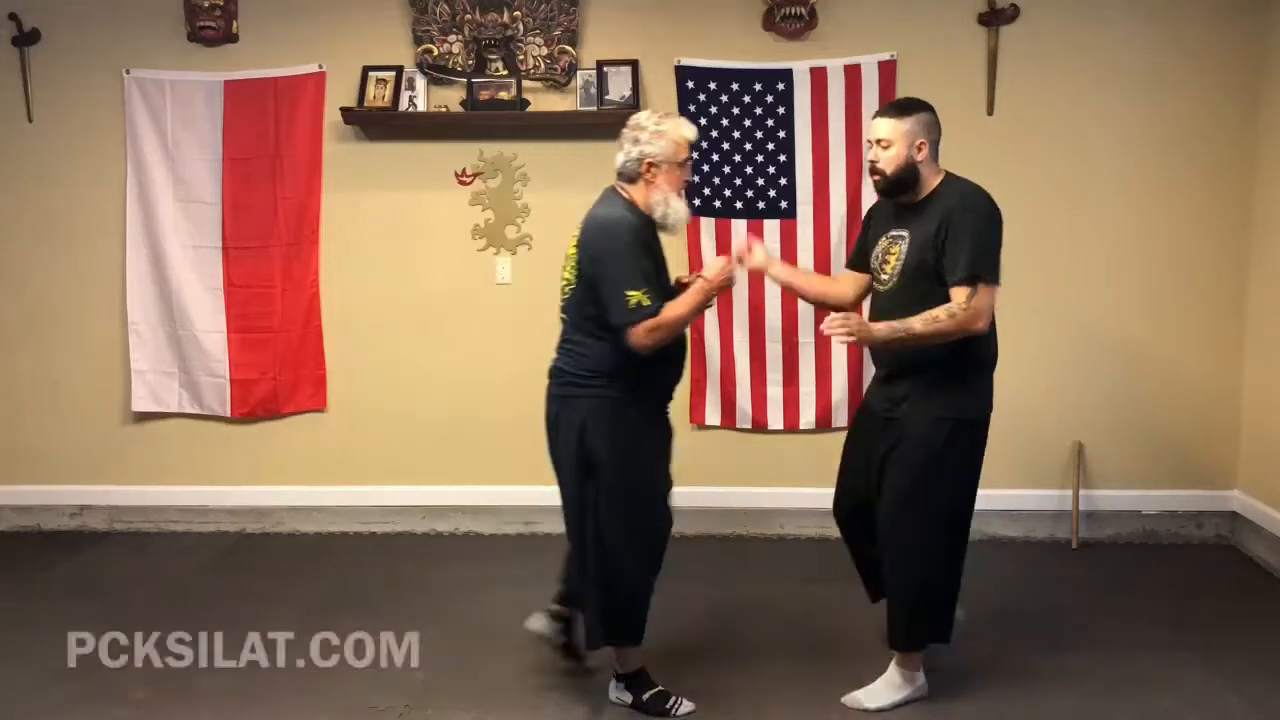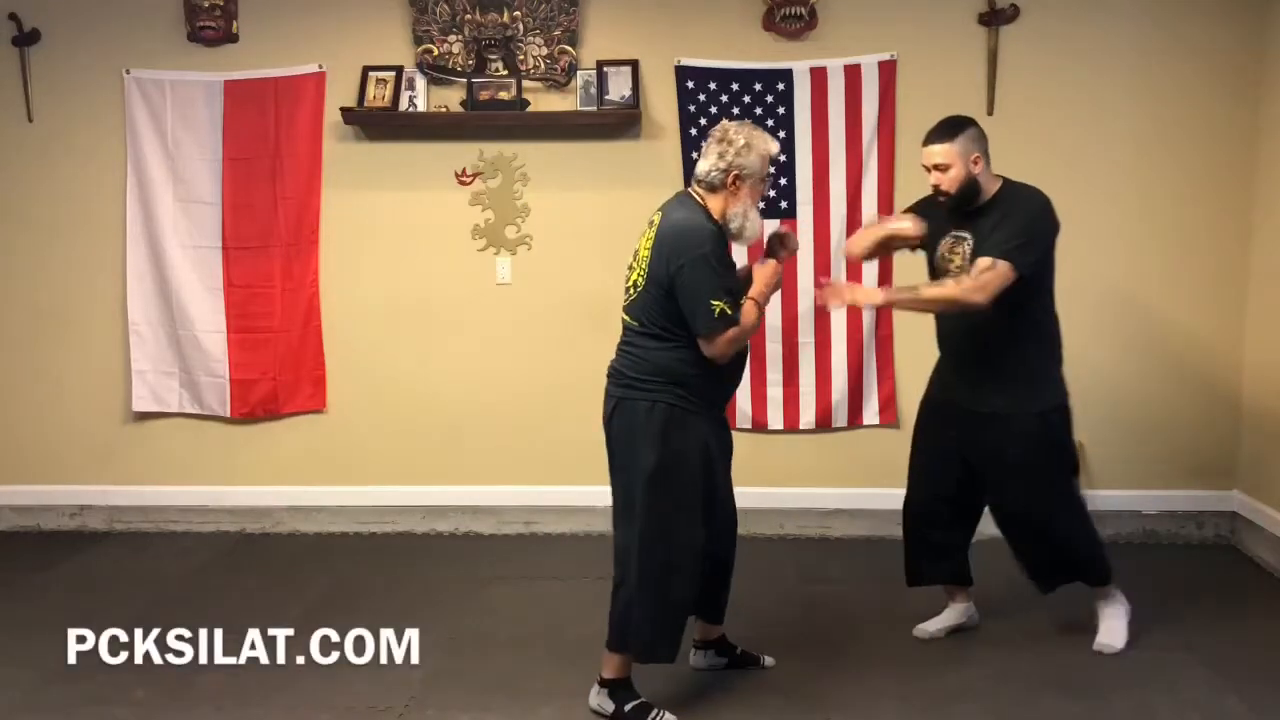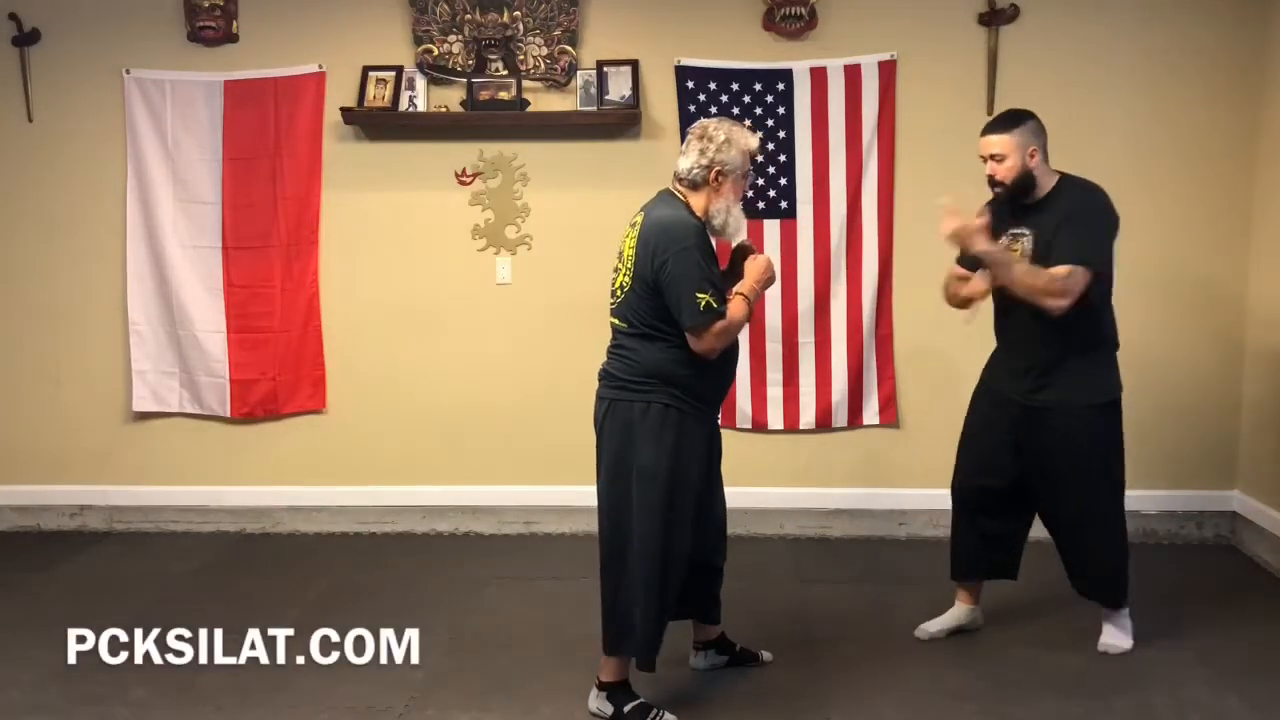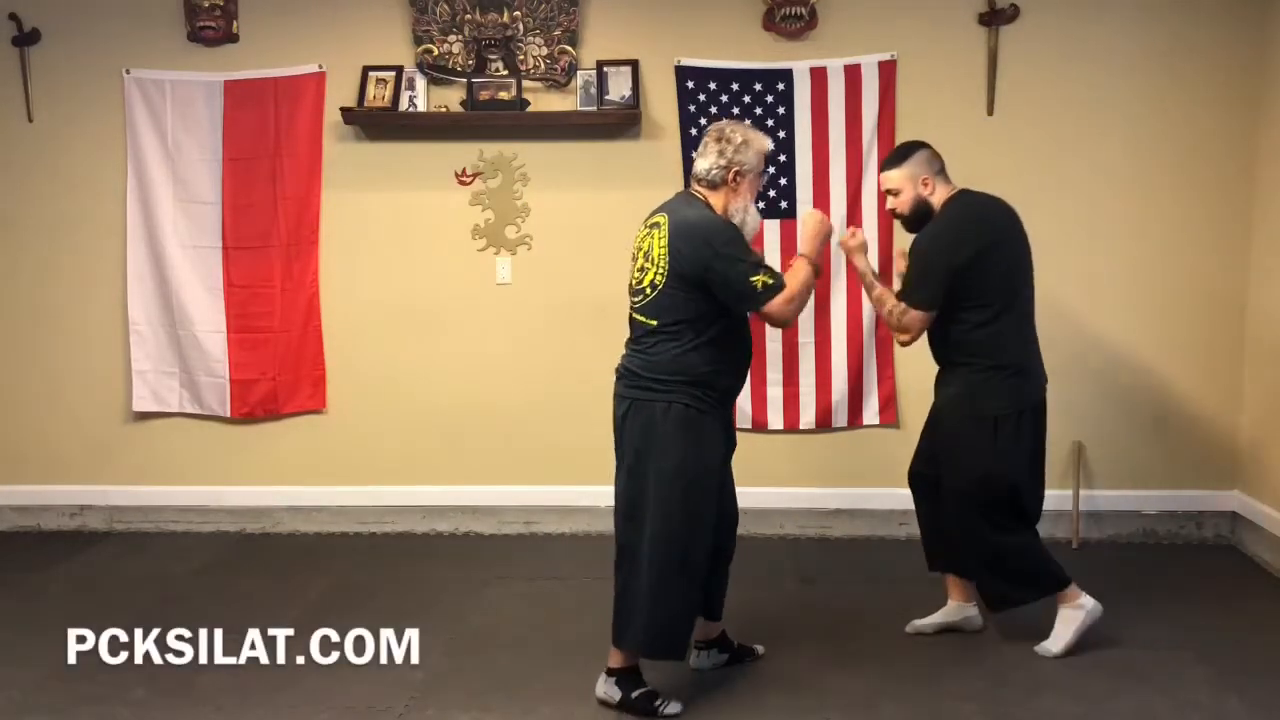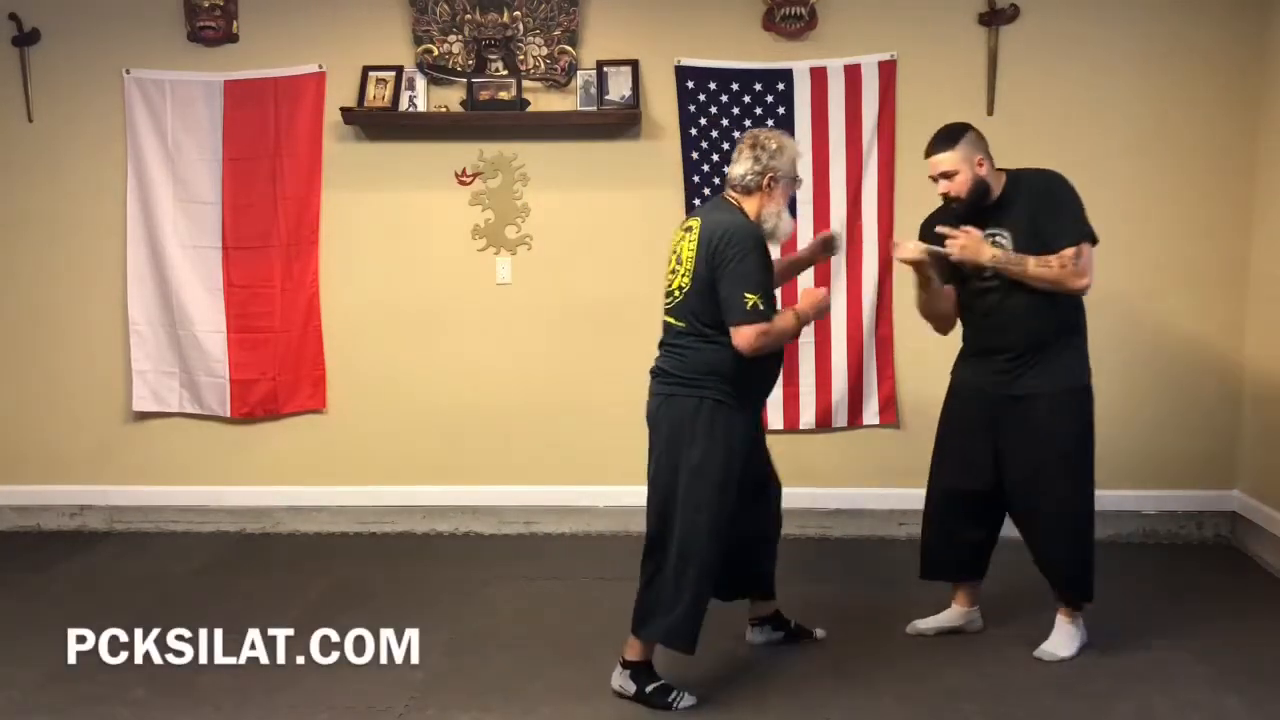
dt=0.7s
person 1, frame 1
left shoulder: (626, 219)
right shoulder: (616, 229)
right elbow: (645, 333)
left wrist: (689, 289)
right wrist: (709, 286)
left hip: (621, 404)
right hip: (602, 406)
left knee: (636, 524)
right knee: (625, 532)
left ankle: (563, 613)
person 1, frame 2
left shoulder: (690, 216)
right shoulder: (694, 236)
left elbow: (712, 298)
right elbow: (721, 342)
left wrist: (761, 264)
right wrist: (763, 289)
left hip: (683, 406)
right hip: (656, 409)
left knee: (712, 526)
right knee: (659, 540)
left ankle: (709, 642)
person 1, frame 3
left shoulder: (668, 214)
right shoulder: (679, 232)
right elbow: (708, 337)
left wrist: (730, 275)
right wrist: (750, 287)
left hip: (673, 408)
right hip: (650, 412)
left knee: (700, 526)
right knee: (644, 541)
left ankle: (710, 641)
person 1, frame 4
left shoulder: (674, 215)
right shoulder: (708, 230)
right elbow: (781, 309)
left wrist: (755, 274)
right wrist: (810, 250)
left hip: (677, 402)
right hip: (668, 409)
left knee: (711, 521)
right knee: (660, 534)
left ankle: (708, 640)
person 1, frame 5
left shoulder: (714, 220)
right shoulder: (736, 236)
right elbow: (750, 338)
left wrist: (809, 254)
right wrist: (803, 312)
left hip: (722, 403)
right hip: (700, 405)
left knee: (758, 503)
right knee: (687, 529)
left ankle: (766, 616)
right ankle: (635, 666)
person 2, frame 1
left shoulder: (967, 209)
right shoulder: (884, 213)
left elbow: (972, 315)
right elbow: (846, 290)
left wrist: (875, 332)
right wrist: (770, 266)
left hip: (944, 403)
right hip: (886, 394)
left knee: (912, 526)
right knee: (855, 509)
left ankle: (906, 669)
right ankle: (931, 597)
person 2, frame 2
left shoulder: (1026, 209)
right shoulder: (935, 210)
left elbow: (977, 291)
right elbow: (857, 249)
left wrist: (884, 297)
right wrist: (886, 229)
left hip: (1023, 395)
right hip: (954, 386)
left knee: (1039, 506)
right knee: (930, 502)
left ankle: (1107, 597)
right ankle: (960, 601)
person 2, frame 3
left shoulder: (1084, 204)
right shoulder: (999, 209)
left elbow: (1057, 295)
right elbow: (962, 291)
left wrist: (982, 251)
right wrist: (966, 283)
left hip: (1078, 390)
right hip: (1008, 379)
left knee: (1085, 506)
right knee: (976, 488)
left ankle: (1115, 611)
right ankle: (966, 605)
person 2, frame 4
left shoulder: (942, 236)
right shoulder: (988, 212)
left elbow: (905, 327)
left wrist: (862, 265)
right wrist: (910, 277)
left hip: (989, 395)
right hip: (987, 385)
left knee: (984, 511)
right knee: (933, 484)
left ankle: (1072, 600)
right ankle: (962, 603)
person 2, frame 5
left shoulder: (1046, 192)
right shoulder: (939, 226)
left elbow: (1078, 275)
right elbow: (940, 321)
left wrist: (989, 258)
right wrist: (924, 272)
left hip: (1053, 380)
right hip: (977, 379)
left knee: (1054, 502)
right knee: (956, 492)
left ankle: (1070, 617)
right ankle: (964, 606)
